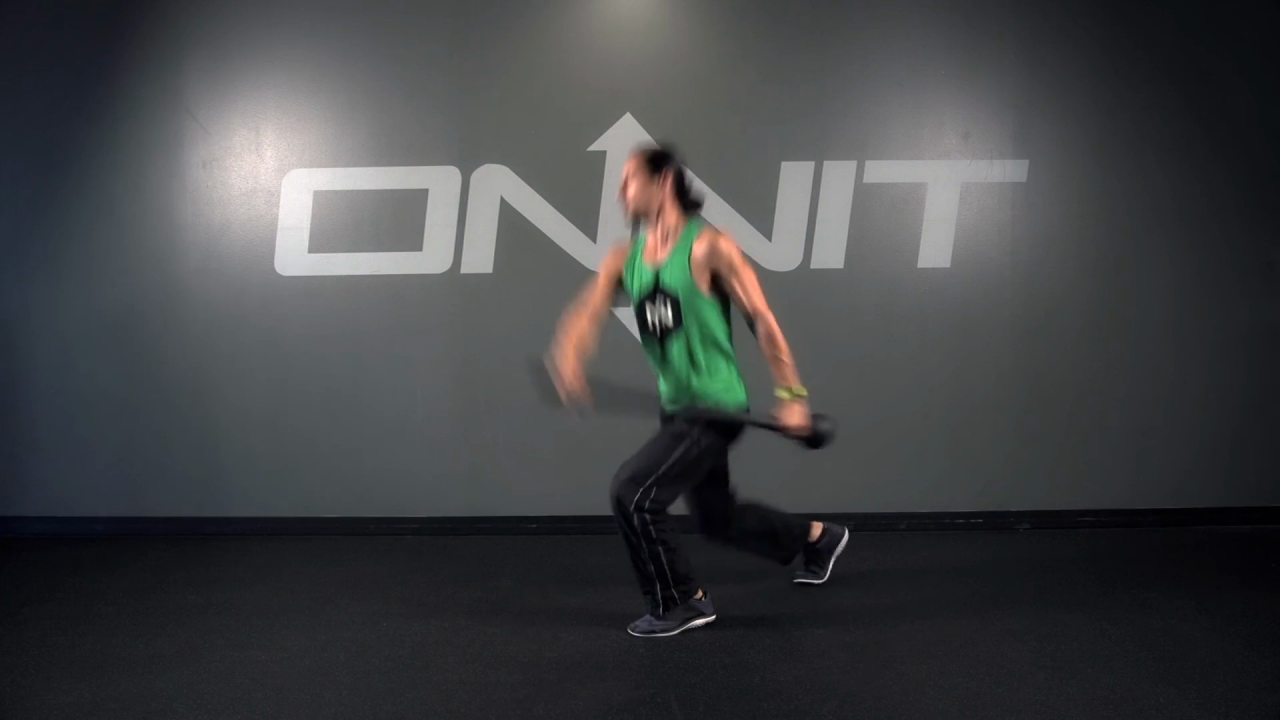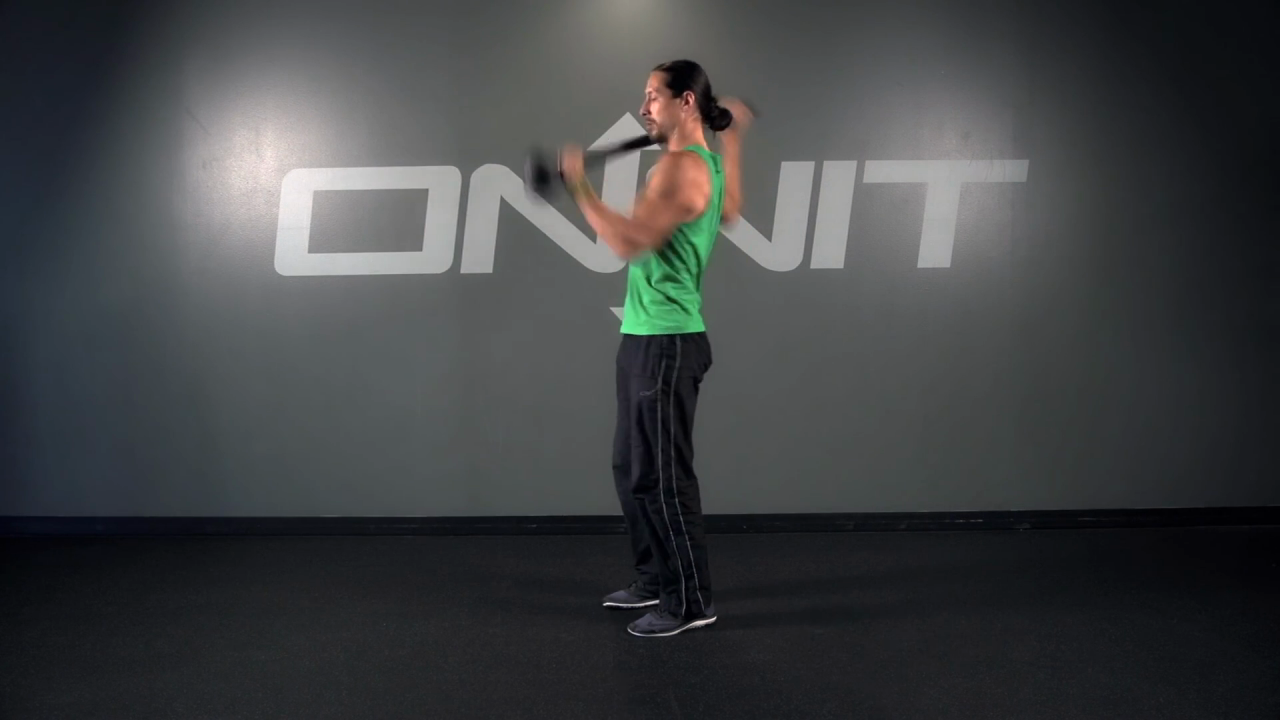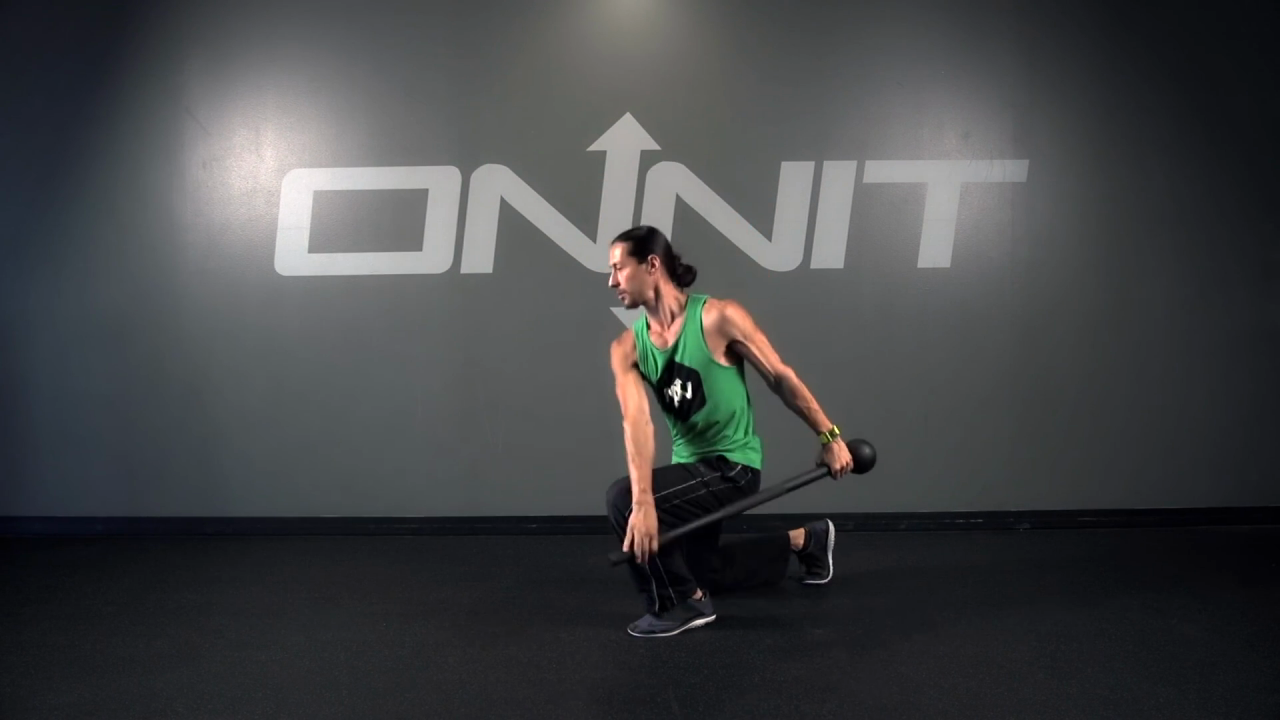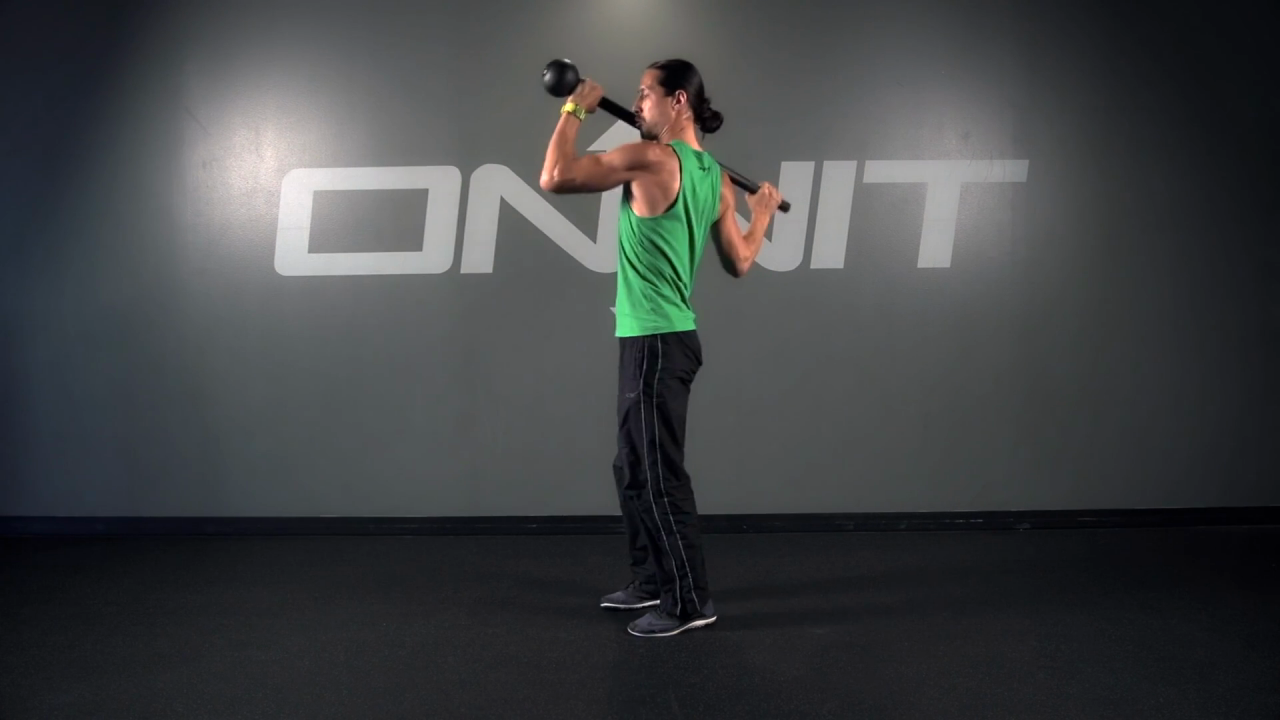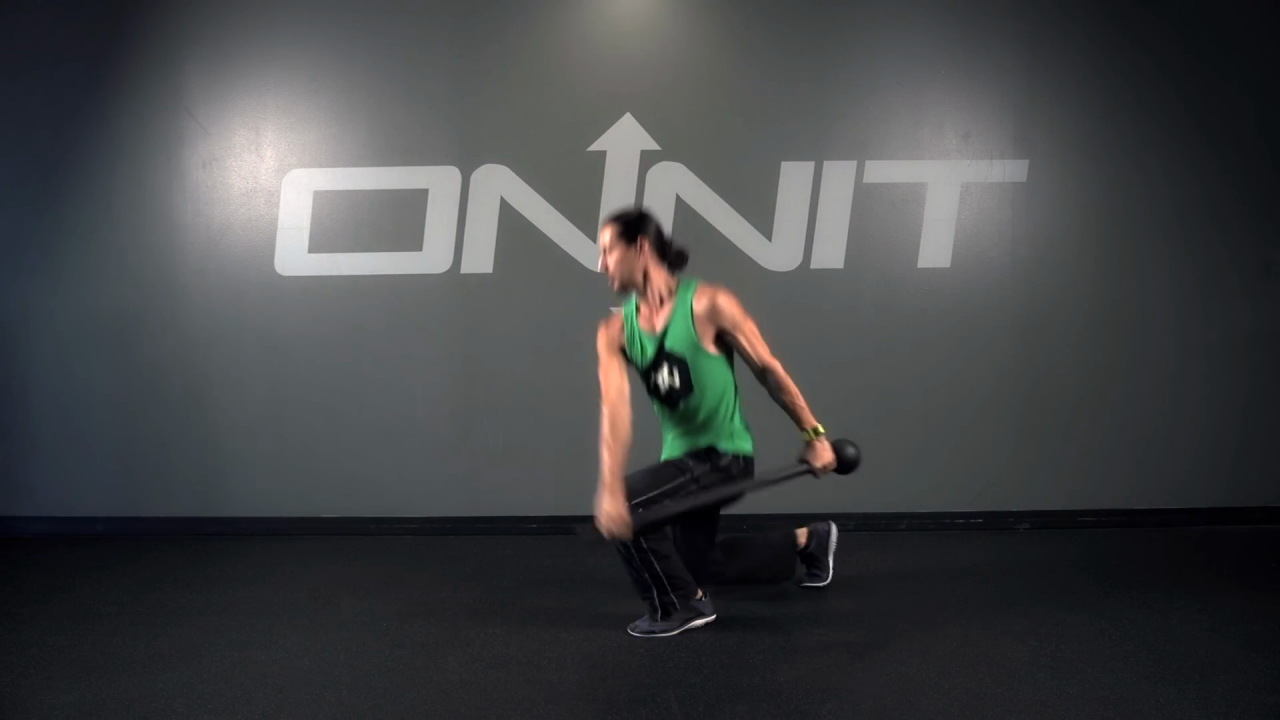
dt=1s
person 1, frame 1
left shoulder: (709, 248)
right shoulder: (624, 259)
left elbow: (763, 321)
right elbow: (587, 315)
left wrist: (792, 395)
right wrist: (570, 362)
left hip: (714, 409)
right hip: (678, 408)
left knee: (632, 492)
right knee: (715, 513)
left ankle: (679, 606)
right ankle: (818, 539)
person 1, frame 2
left shoulder: (681, 169)
right shoulder: (704, 162)
left elbow: (629, 241)
right elbow: (727, 212)
left wrist: (578, 179)
right wrist: (732, 138)
left hip: (669, 344)
right hip: (643, 340)
left knee: (662, 475)
right knee: (632, 468)
left ankle: (691, 601)
right ankle: (657, 579)
person 1, frame 3
left shoulder: (717, 318)
right shoulder: (627, 347)
left elbow: (781, 377)
right elbow: (637, 423)
left wrist: (829, 437)
right wrist: (644, 503)
left hip: (733, 465)
right hip: (690, 463)
left knee: (620, 498)
right knee: (703, 569)
left ankle: (680, 604)
right ankle: (808, 540)
person 1, frame 4
left shoulder: (651, 158)
right shoulder: (714, 178)
left elbow: (554, 177)
right elbow: (740, 262)
left wrist: (574, 110)
right wrist: (763, 212)
left hip: (655, 342)
right hip: (657, 338)
left knee: (656, 475)
right knee: (633, 470)
left ankle: (690, 601)
right ankle: (654, 579)
person 1, frame 5
left shoulder: (707, 305)
right shoulder: (614, 331)
left elbow: (768, 370)
right elbow: (615, 407)
left wrist: (813, 434)
right wrist: (611, 487)
left hip: (724, 456)
right hip: (682, 456)
left knee: (623, 504)
right knee: (701, 561)
left ankle: (681, 604)
right ankle: (809, 540)
